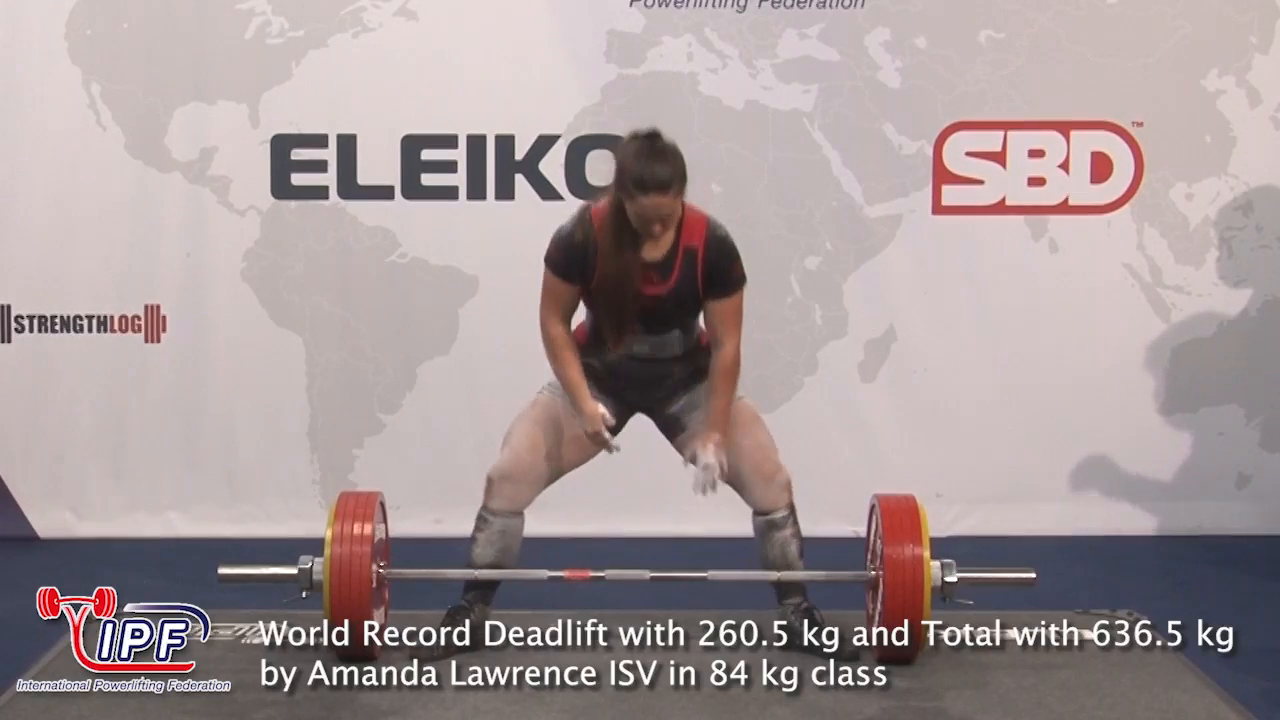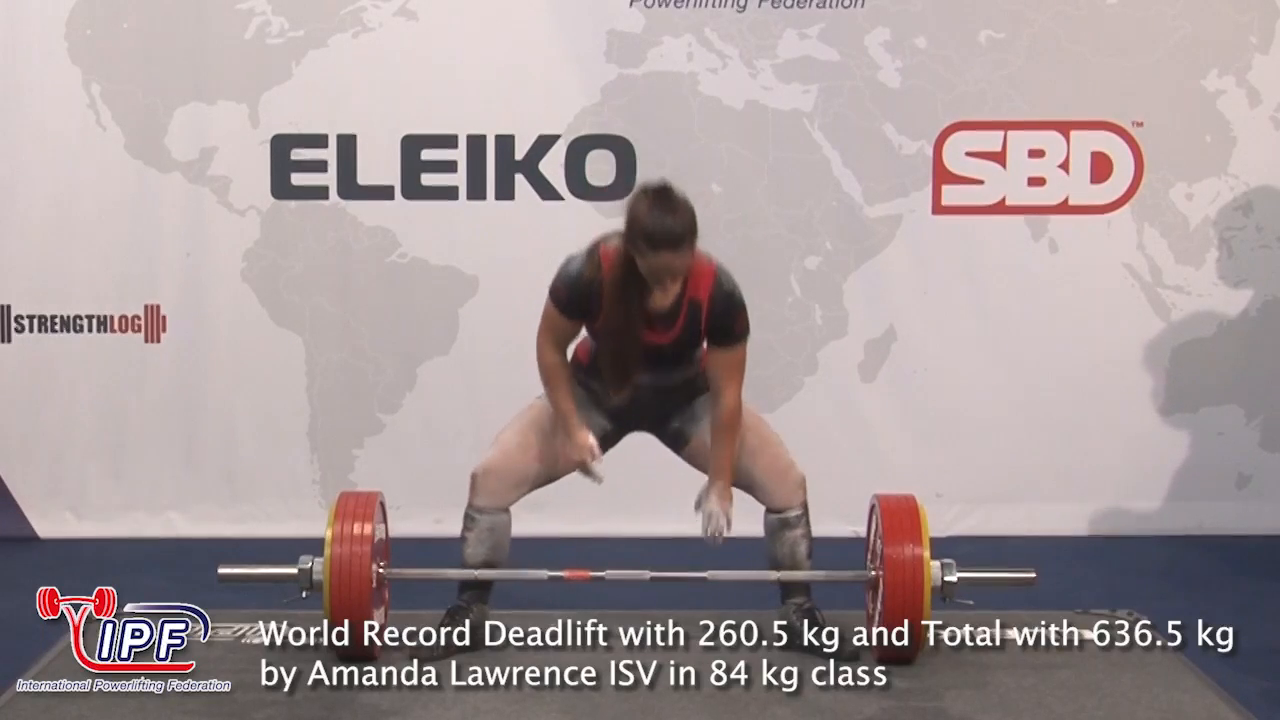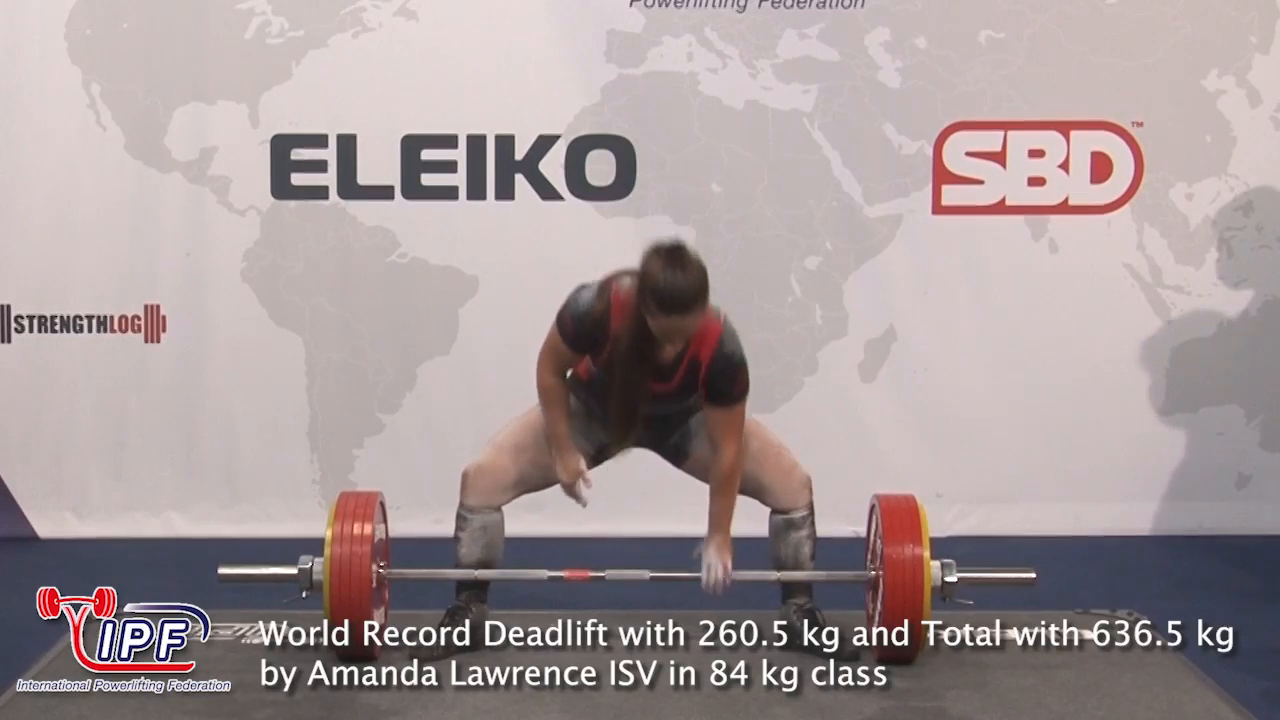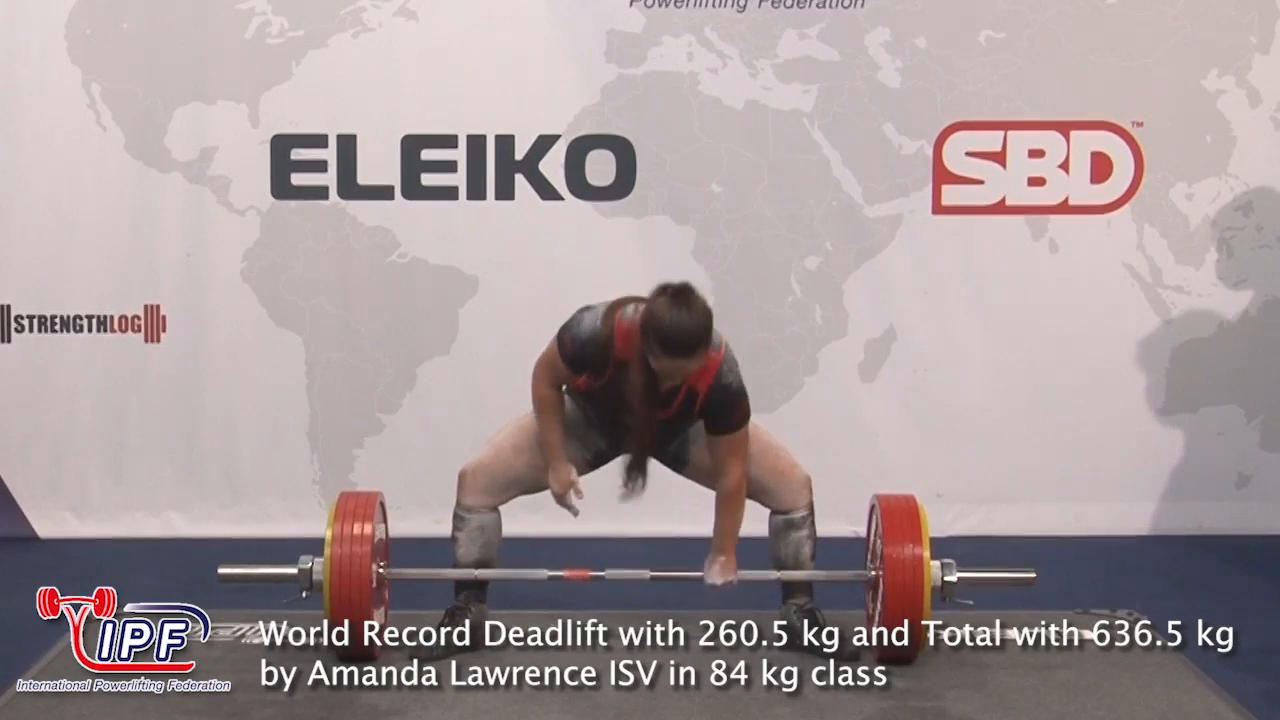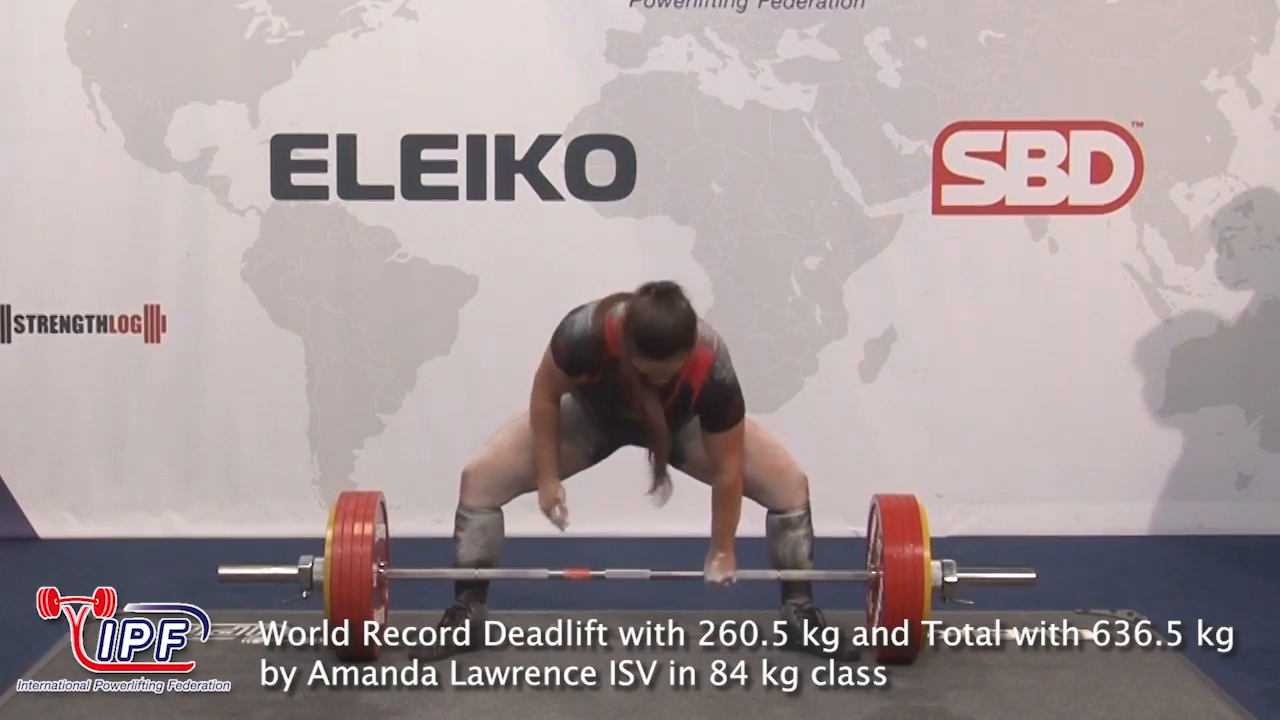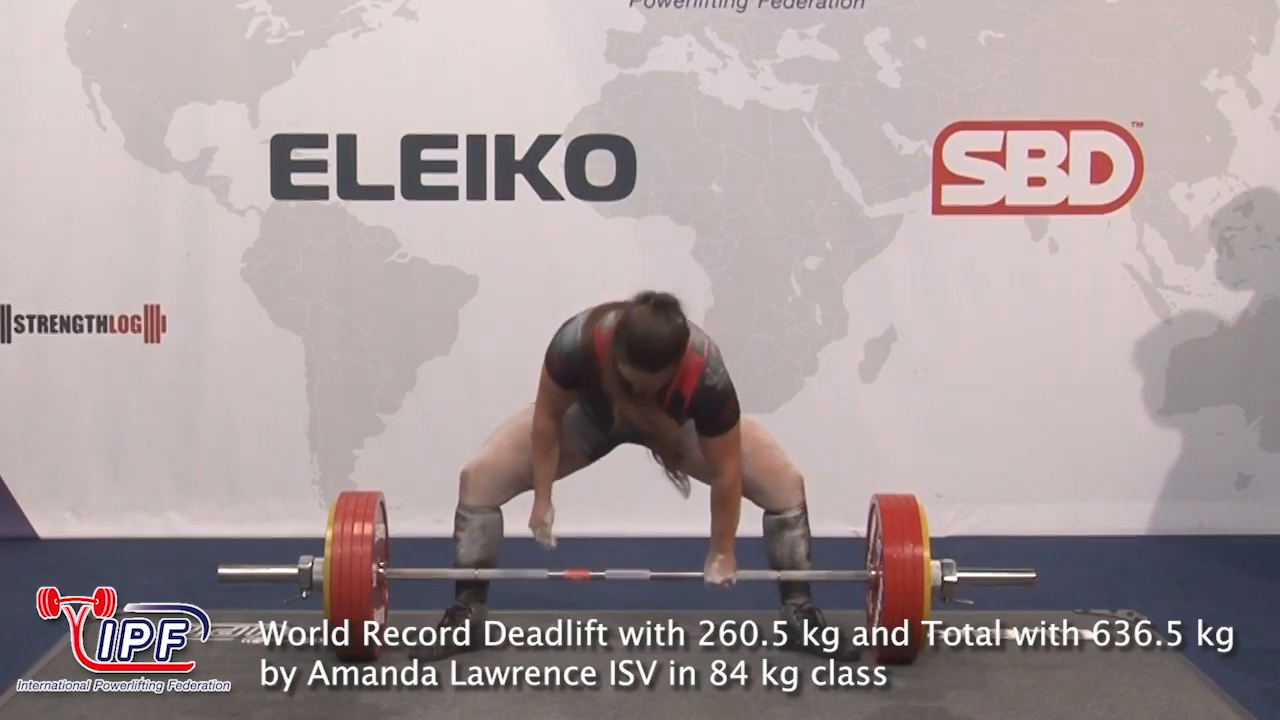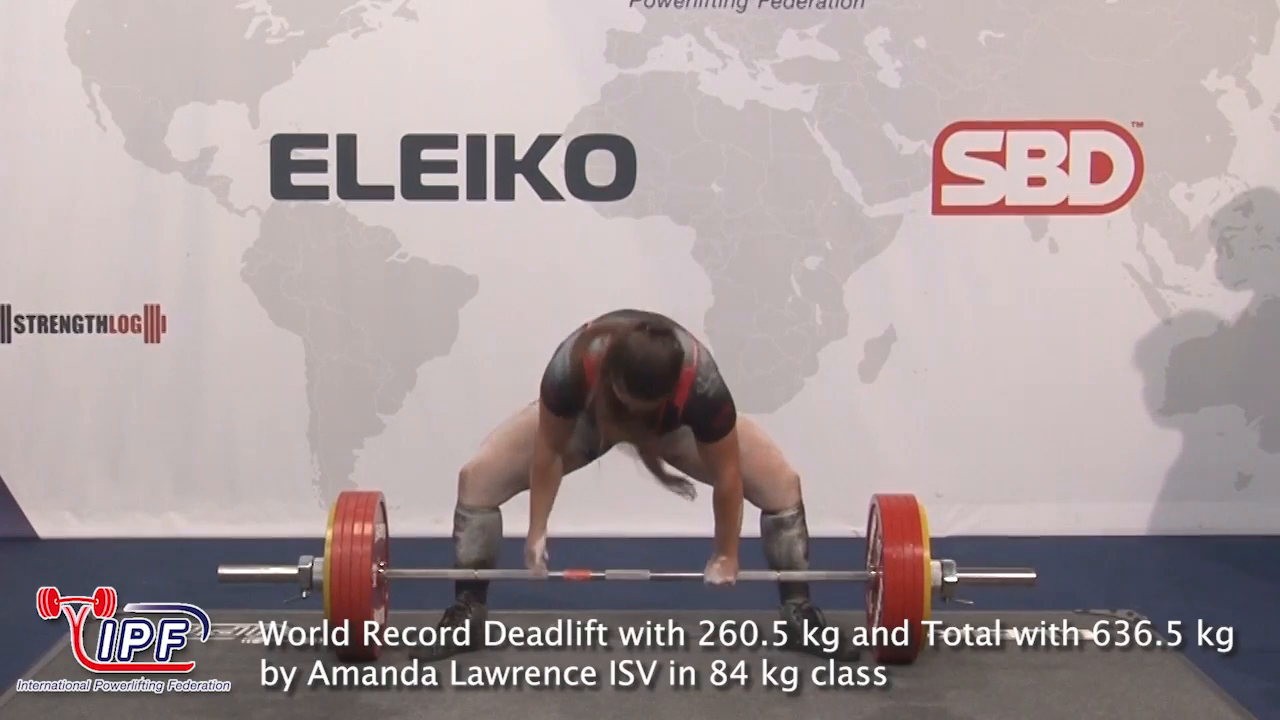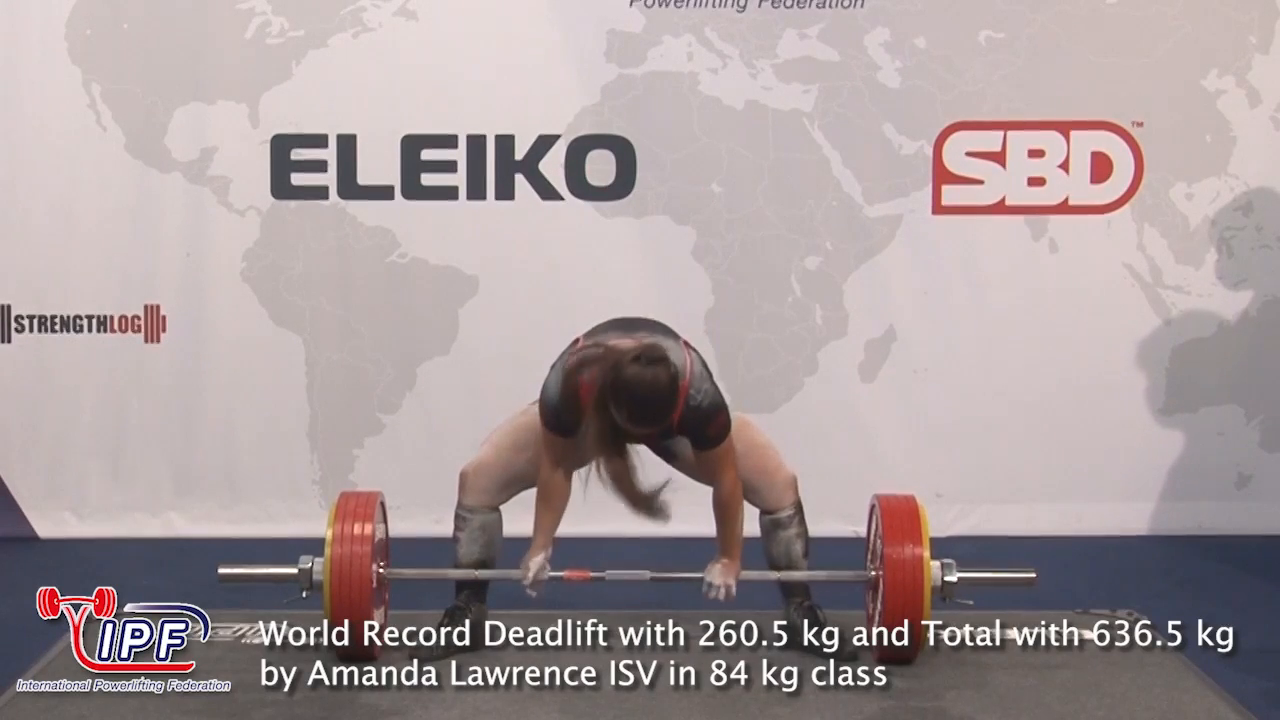
dt=0.1s
person 1, frame 1
left shoulder: (712, 245)
right shoulder: (582, 235)
left elbow: (726, 345)
right elbow: (554, 322)
left wrist: (716, 436)
right wrist: (584, 404)
left hip: (686, 380)
right hip: (599, 376)
left knee: (769, 484)
right knee: (508, 481)
left ankle: (798, 618)
right ankle: (469, 615)
person 1, frame 2
left shoulder: (718, 292)
right shoulder: (588, 272)
left elbow: (727, 394)
right elbow: (551, 349)
left wrist: (717, 485)
right wrist: (572, 429)
left hip: (687, 399)
right hip: (596, 396)
left knee: (785, 483)
right knee: (491, 478)
left ankle: (799, 615)
right ankle: (469, 612)
person 1, frame 3
left shoulder: (722, 348)
right shoulder: (594, 308)
left elbow: (727, 449)
right elbow: (550, 371)
left wrist: (718, 538)
right wrist: (563, 453)
left hip: (684, 423)
right hip: (595, 414)
left knee: (791, 488)
right knee: (482, 481)
left ankle: (800, 618)
right ankle: (468, 613)
person 1, frame 4
left shoulder: (721, 375)
right shoulder: (596, 331)
left elbow: (730, 470)
right elbow: (545, 382)
left wrist: (723, 557)
right wrist: (556, 463)
left hip: (681, 431)
right hip: (593, 419)
left knee: (793, 486)
right knee: (477, 480)
left ankle: (800, 614)
right ankle: (467, 611)
person 1, frame 5
left shoulder: (713, 372)
right shoulder: (585, 332)
left elbow: (729, 469)
right elbow: (545, 395)
left wrist: (723, 552)
right wrist: (547, 481)
left hip: (683, 423)
right hip: (591, 414)
left knee: (789, 485)
right knee: (480, 479)
left ankle: (799, 613)
right ankle: (468, 611)
person 1, frame 6
left shoulder: (706, 375)
right shoulder: (580, 342)
left elbow: (726, 471)
right elbow: (547, 417)
left wrist: (723, 553)
right wrist: (542, 501)
left hip: (678, 423)
right hip: (590, 413)
left knee: (785, 485)
right knee: (479, 479)
left ankle: (799, 613)
right ankle: (468, 611)
person 1, frame 7
left shoulder: (702, 385)
right shoulder: (572, 366)
left elbow: (727, 475)
right elbow: (549, 451)
left wrist: (726, 555)
right wrist: (537, 530)
left hip: (678, 422)
right hip: (586, 414)
left knee: (782, 484)
right knee: (477, 479)
left ankle: (799, 612)
right ankle: (467, 611)
person 1, frame 8
left shoulder: (697, 395)
right shoulder: (568, 386)
left elbow: (727, 480)
right elbow: (554, 468)
left wrist: (728, 559)
right wrist: (540, 547)
left hip: (673, 425)
right hip: (586, 417)
left knee: (779, 485)
right knee: (477, 479)
left ankle: (800, 611)
right ankle: (467, 611)
